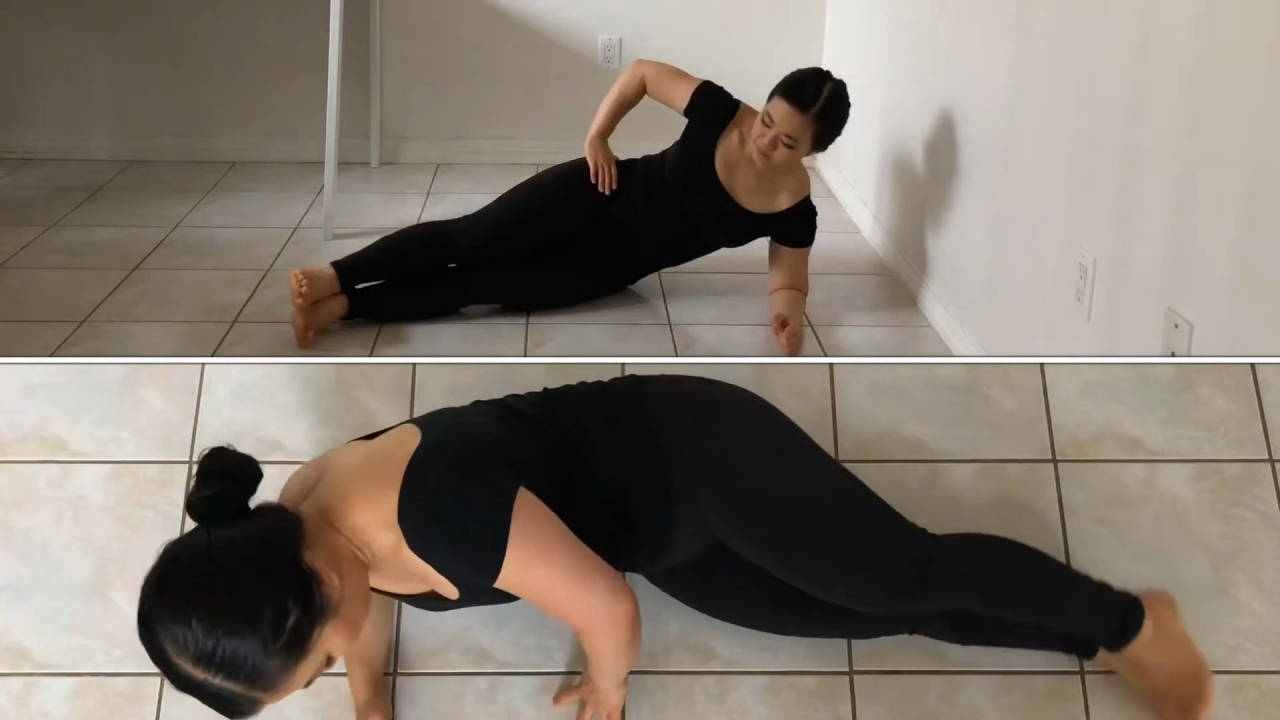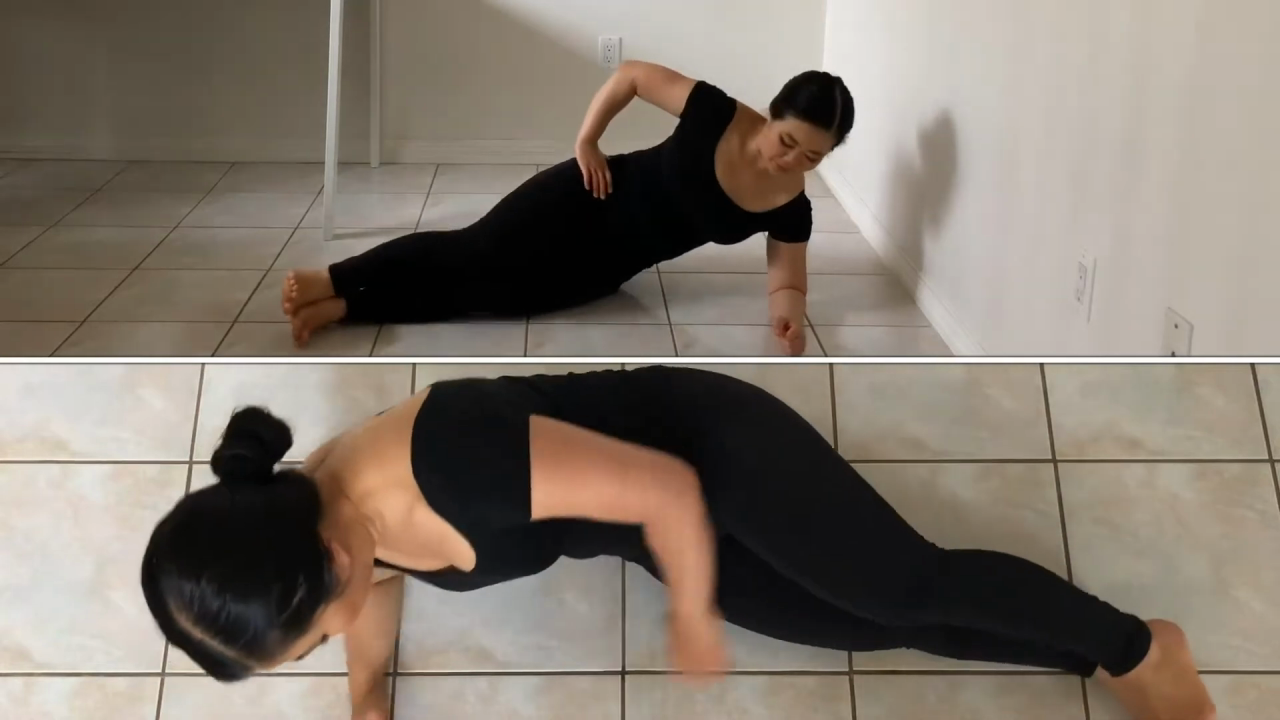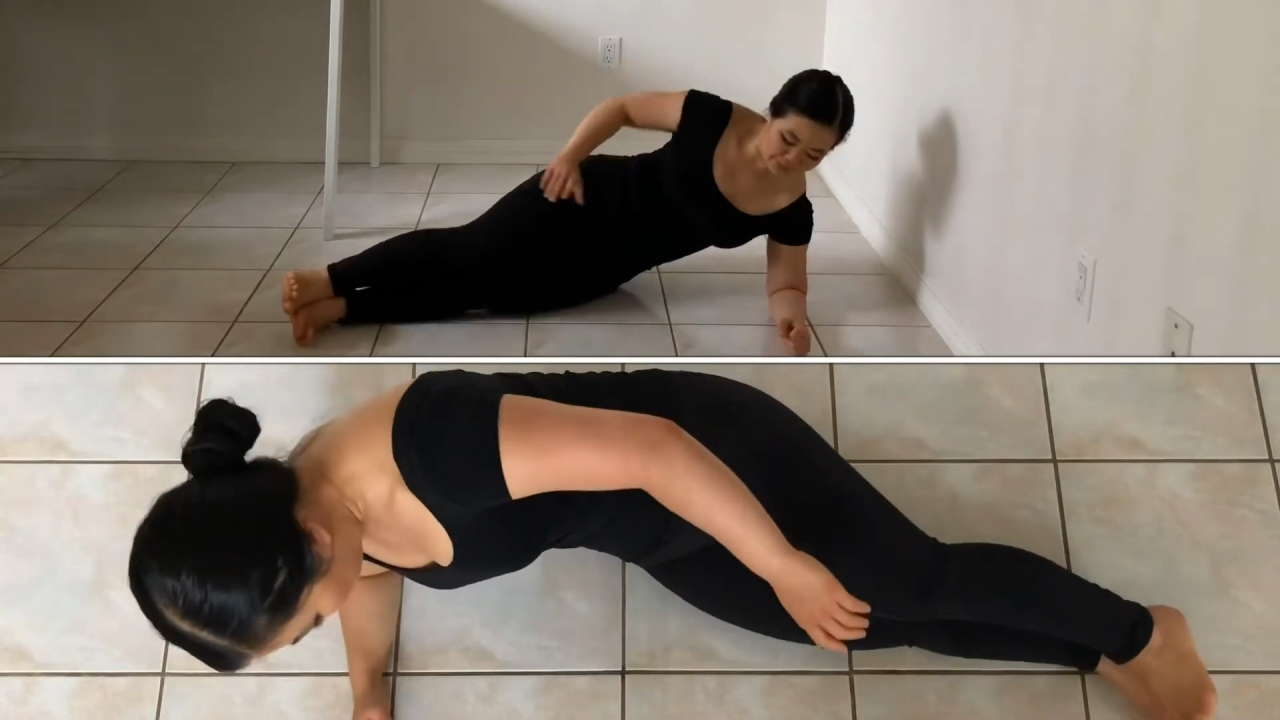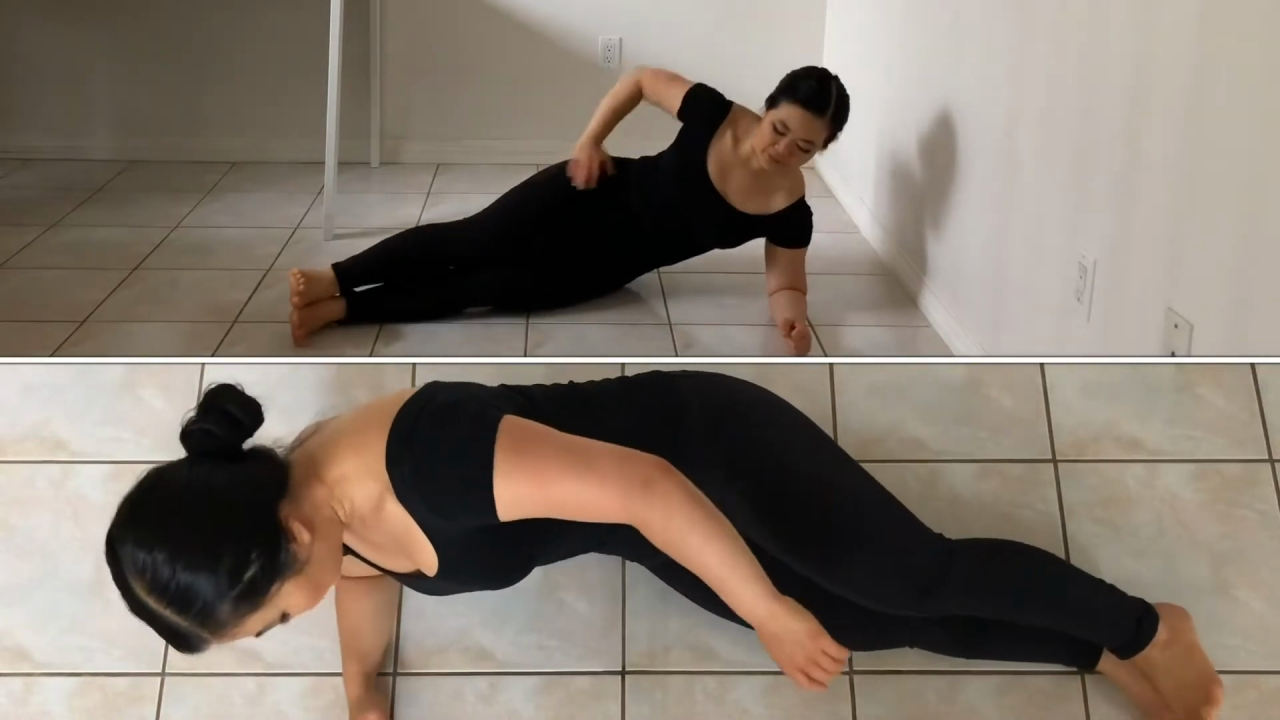
dt=0.5s
person 1, frame 1
left shoulder: (432, 502)
right shoulder: (291, 530)
left elbow: (608, 608)
left hip: (694, 451)
right hip: (658, 539)
left knee: (903, 573)
right knee: (866, 612)
left ankle: (1129, 624)
right ankle: (1082, 631)
person 1, frame 2
left shoulder: (443, 457)
right shoulder: (303, 513)
left elbow: (668, 485)
right elbow: (379, 586)
left wrist: (693, 620)
left hip: (712, 448)
right hip: (667, 504)
left knee: (907, 587)
right knee: (873, 625)
person 1, frame 3
left shoulder: (424, 444)
right shoulder: (297, 510)
left elbow: (652, 447)
left wrist: (787, 569)
left hip: (704, 447)
right hip: (656, 542)
left knee: (907, 581)
right knee: (872, 623)
left ankle: (1138, 632)
person 1, frame 4
left shoulder: (419, 457)
right shoulder: (305, 504)
left elbow: (644, 487)
left wrist: (770, 611)
left hip: (705, 444)
right hip: (657, 533)
left knee: (917, 576)
right knee: (873, 625)
left ankle: (1143, 630)
person 2, frame 1
left shoulder: (794, 209)
right shoulder: (718, 110)
left elbow: (788, 281)
right elbow: (642, 73)
left wrist: (788, 316)
right wrist: (596, 138)
left hip: (615, 264)
right hip: (597, 196)
left knee: (486, 285)
right knee: (473, 239)
left ankle: (344, 305)
right ankle: (333, 278)
person 2, frame 2
left shoulder: (789, 207)
right shoulder: (716, 114)
left elbow: (786, 281)
right elbow: (630, 75)
left wrist: (790, 319)
right wrist: (585, 143)
left hip: (608, 264)
right hip: (590, 199)
left knee: (487, 293)
right knee: (473, 252)
left ankle: (339, 308)
right ankle: (329, 280)
person 2, frame 3
left shoulder: (791, 209)
right shoulder: (713, 118)
left elbow: (787, 281)
right elbow: (622, 107)
left wrist: (792, 318)
right wrist: (569, 157)
left hip: (609, 264)
right hip: (591, 196)
left knee: (489, 291)
right knee: (472, 251)
left ankle: (341, 306)
right ankle: (328, 279)
person 2, frame 4
left shoulder: (790, 209)
right shoulder: (713, 114)
left elbow: (786, 283)
right elbow: (640, 80)
left wrist: (793, 320)
right wrist: (589, 142)
left hip: (610, 264)
right hip: (592, 198)
left knee: (484, 288)
right knee: (472, 241)
left ankle: (341, 309)
right ankle: (334, 280)
